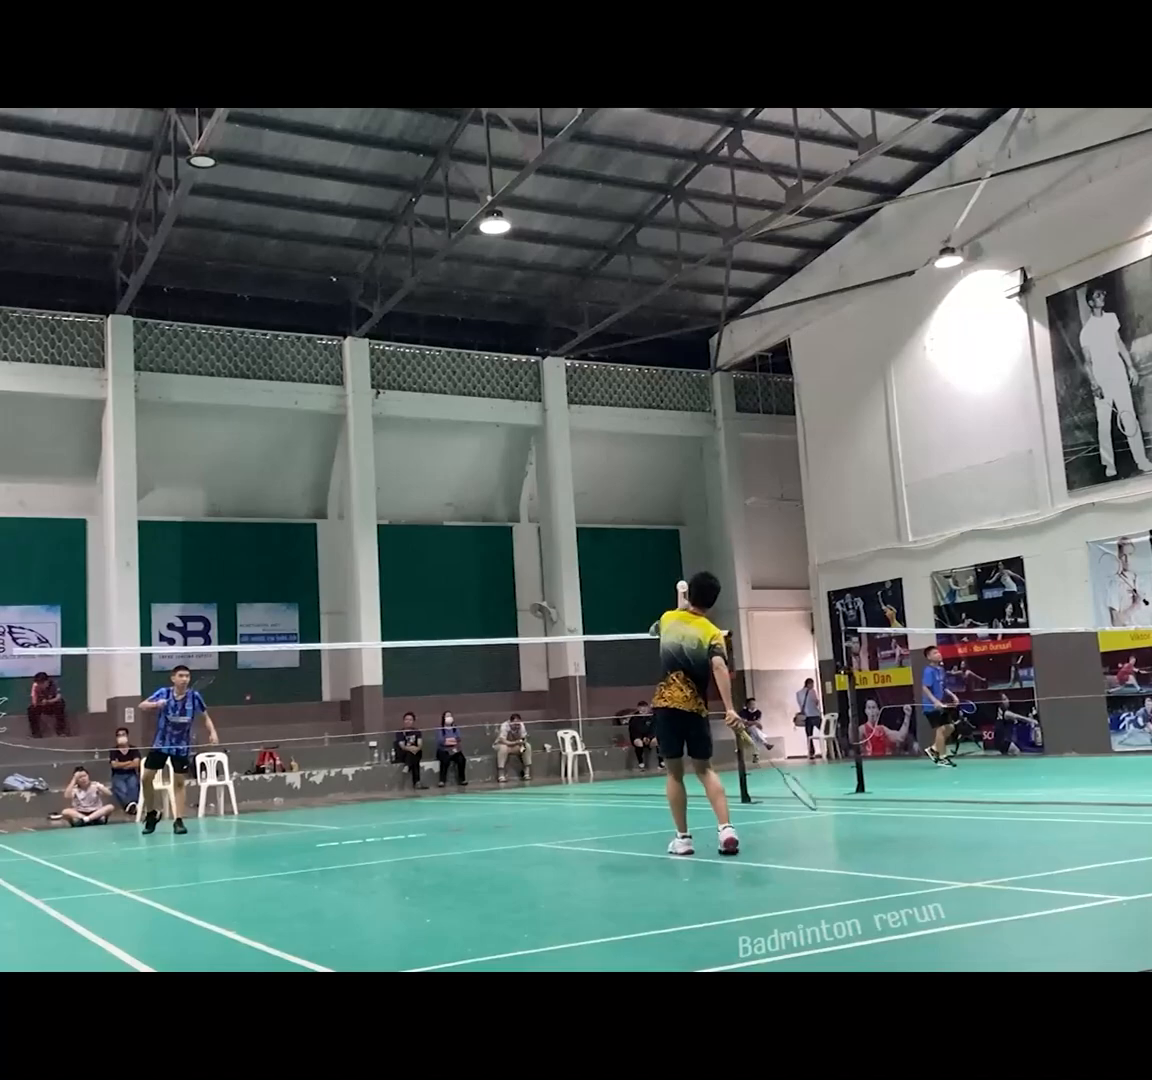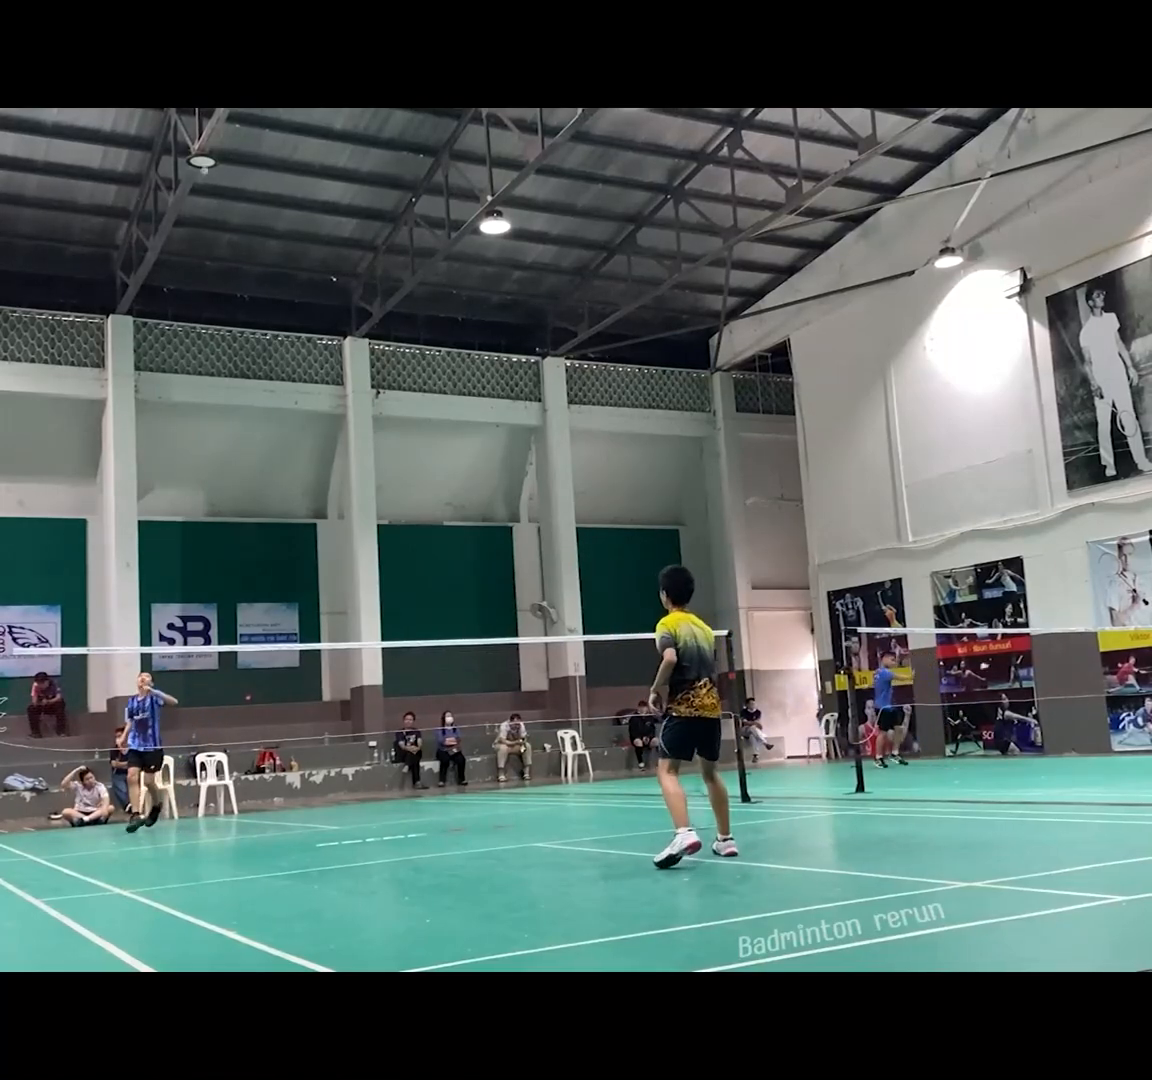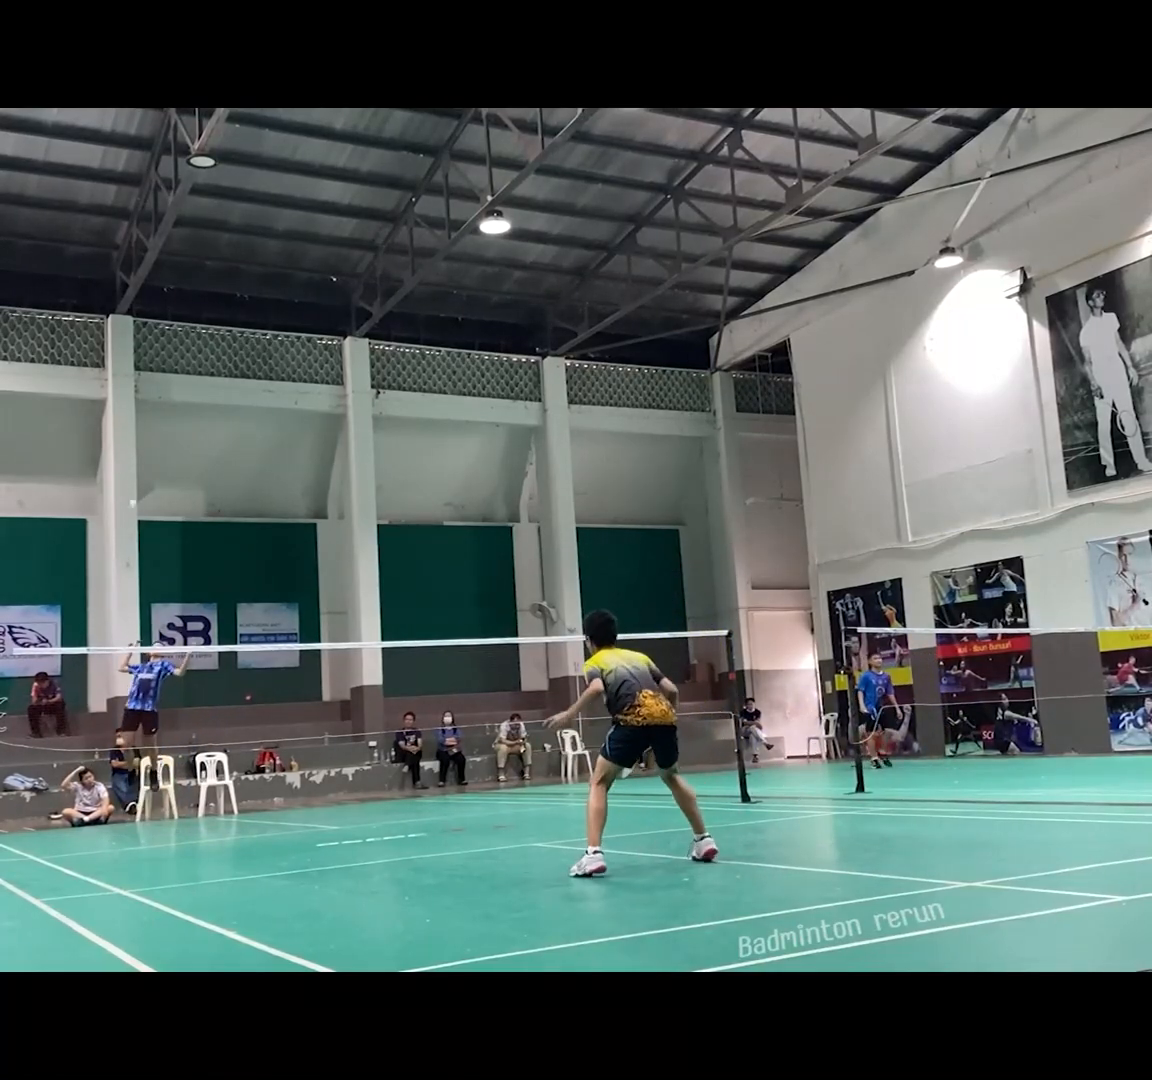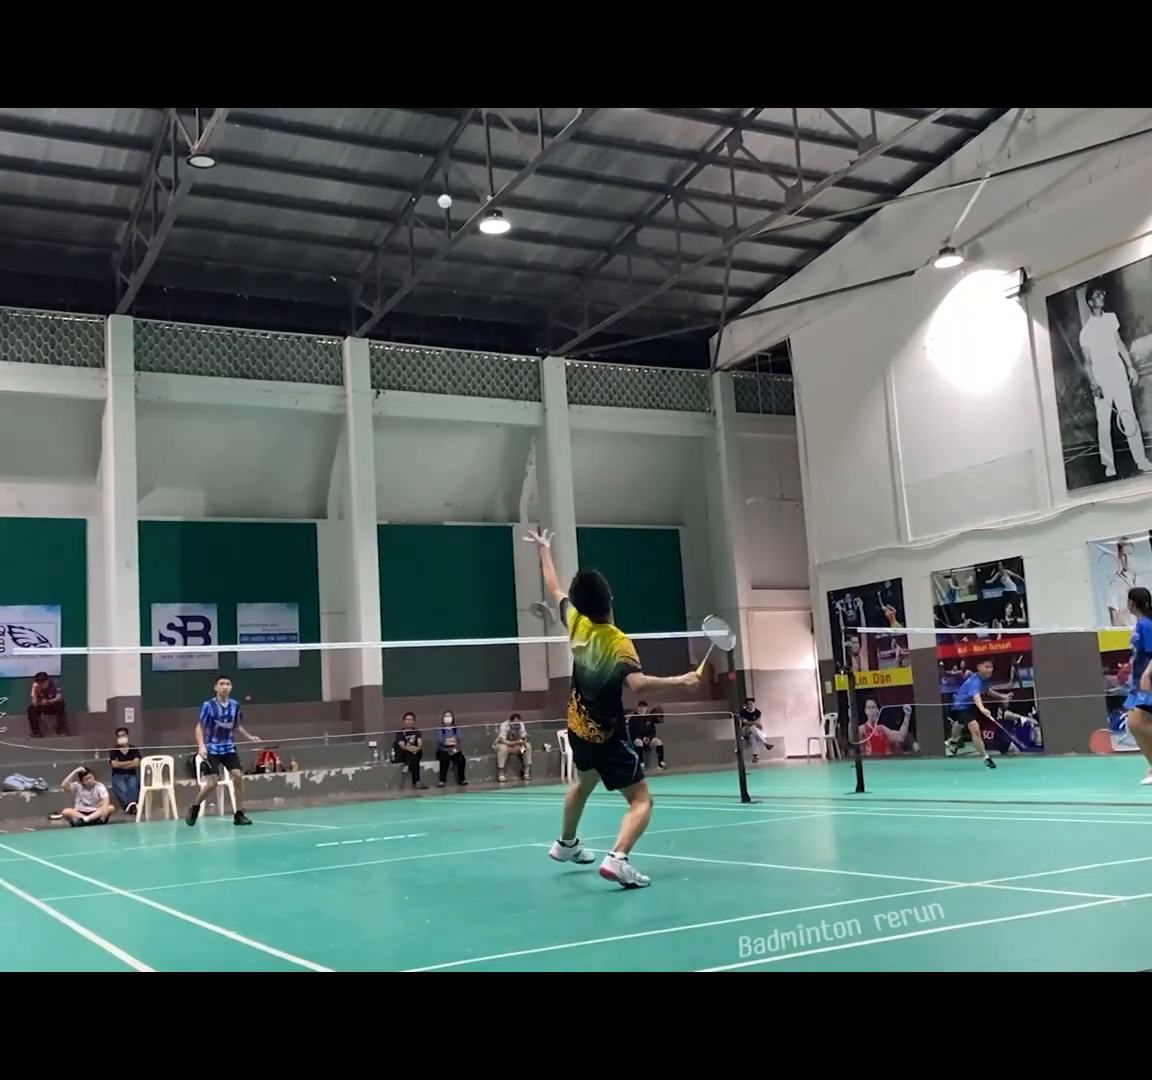
dt=1s
person 1, frame 1
left shoulder: (667, 619)
right shoulder: (713, 633)
left elbow: (653, 631)
right elbow: (719, 667)
left wrist: (681, 606)
right wrist: (729, 708)
left hip: (667, 703)
right hip: (696, 707)
left knee: (674, 771)
right knee: (704, 770)
left ankle: (682, 838)
right ankle: (725, 829)
person 1, frame 2
left shoulder: (668, 624)
right shoulder: (704, 628)
left elbow: (670, 660)
left wrist: (655, 691)
left hip: (683, 707)
right hip: (711, 707)
left knee: (667, 771)
right knee: (710, 773)
left ankle: (684, 834)
right ankle: (725, 839)
person 1, frame 3
left shoulder: (594, 663)
right shoulder: (639, 657)
left elbow: (597, 688)
right elbow: (671, 690)
left wrist: (569, 714)
left hip: (633, 719)
right hip: (664, 716)
left knee: (599, 784)
right knee: (671, 776)
left ankle: (593, 854)
right ankle: (703, 840)
person 1, frame 4
left shoulder: (577, 623)
right shoulder: (620, 643)
left elbow: (554, 589)
right elbow: (637, 684)
left wrist: (543, 549)
right wrist: (680, 681)
left hip: (577, 728)
right hip: (606, 735)
left knee: (585, 783)
right knee: (641, 802)
left ankle: (566, 844)
right ankle: (617, 859)
